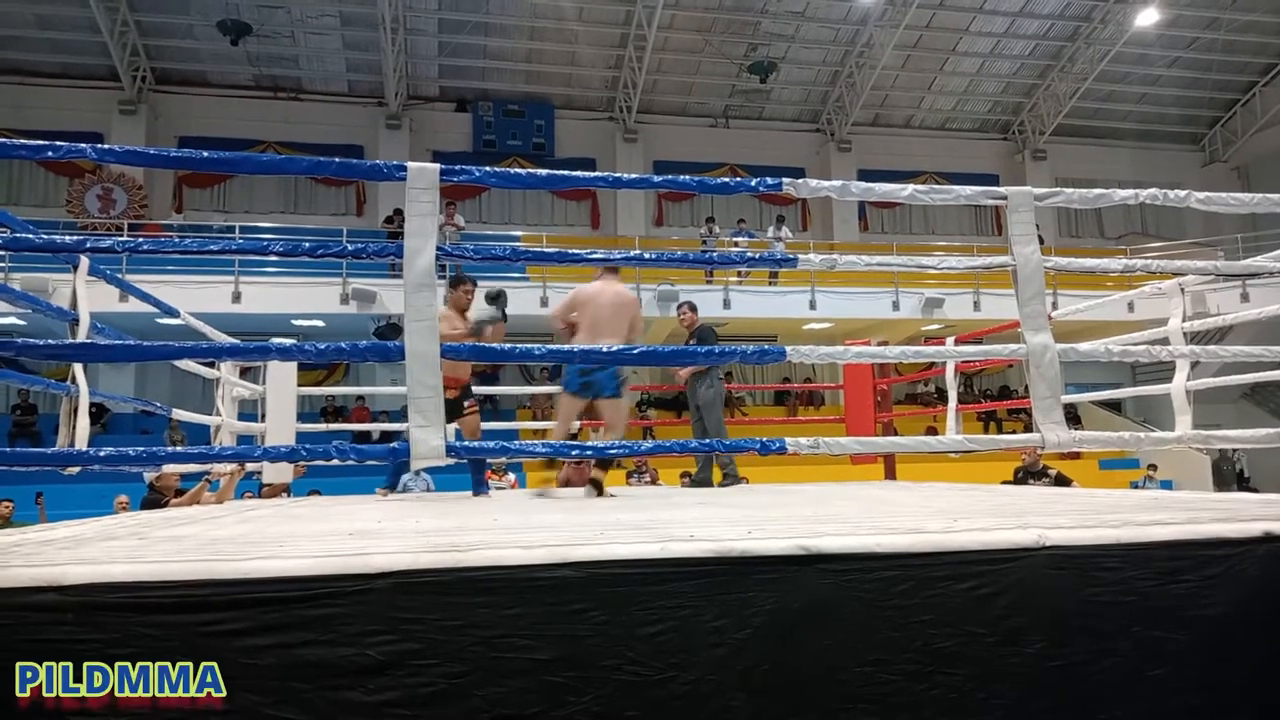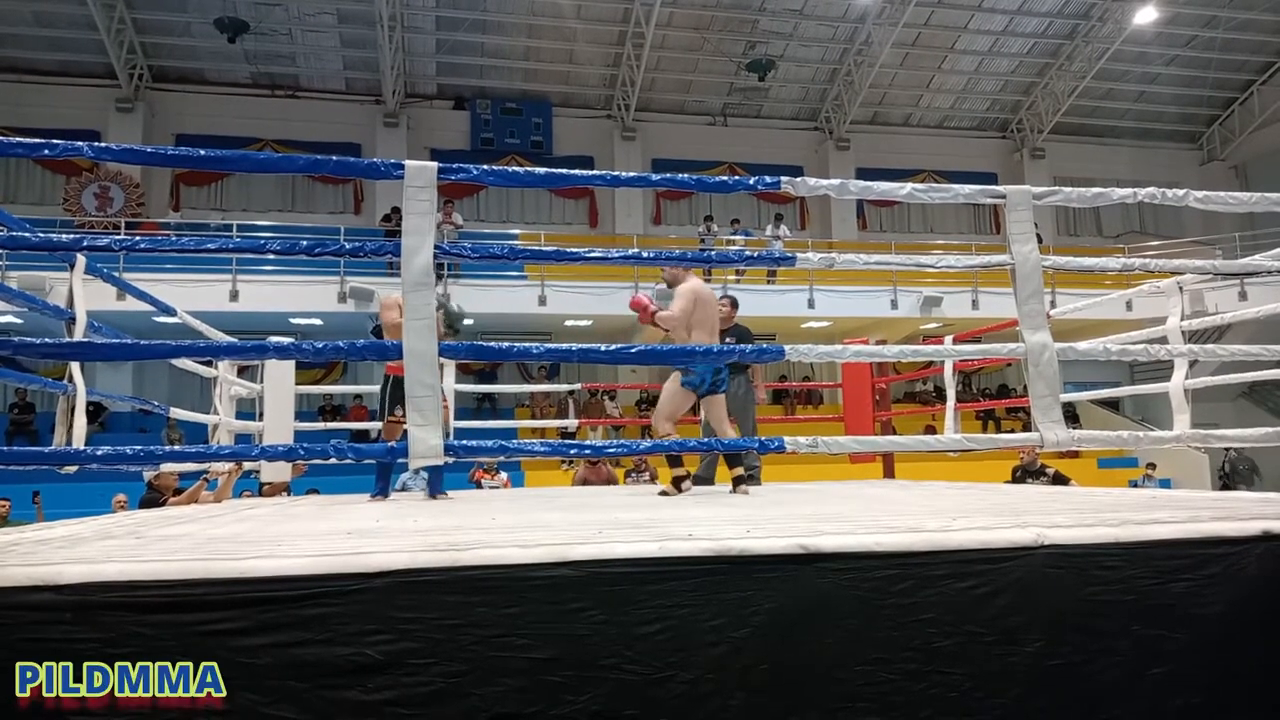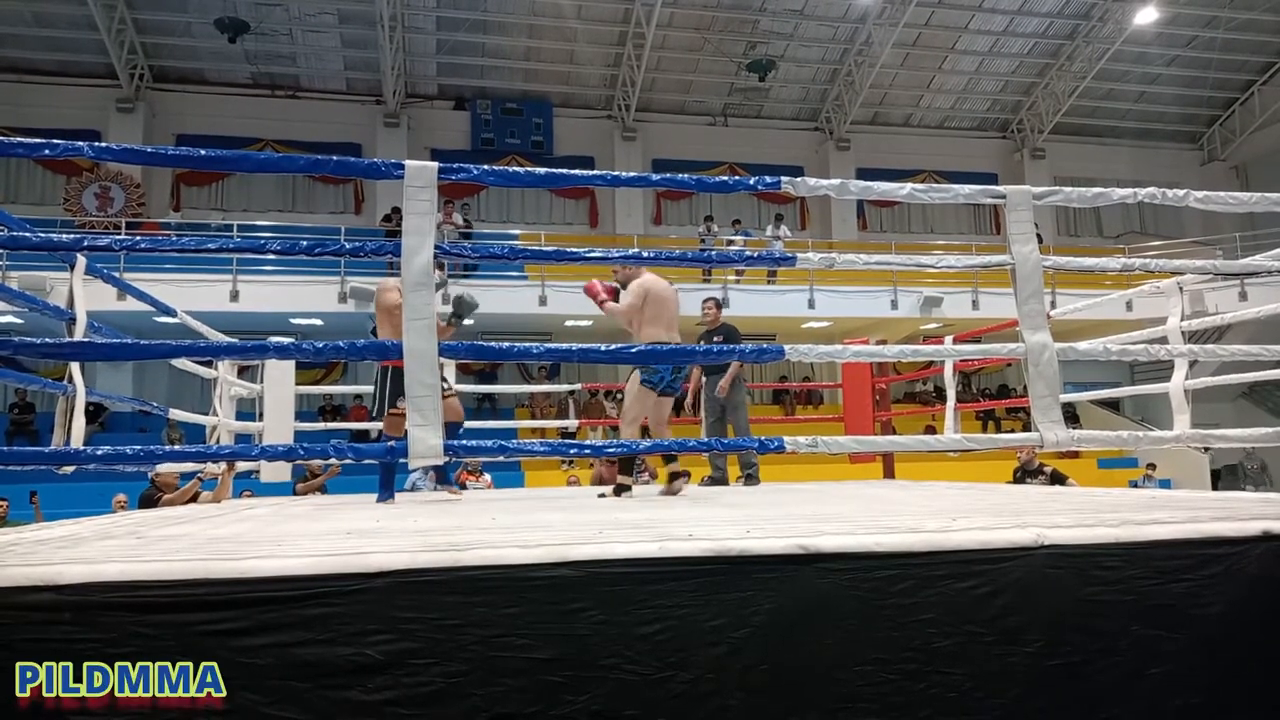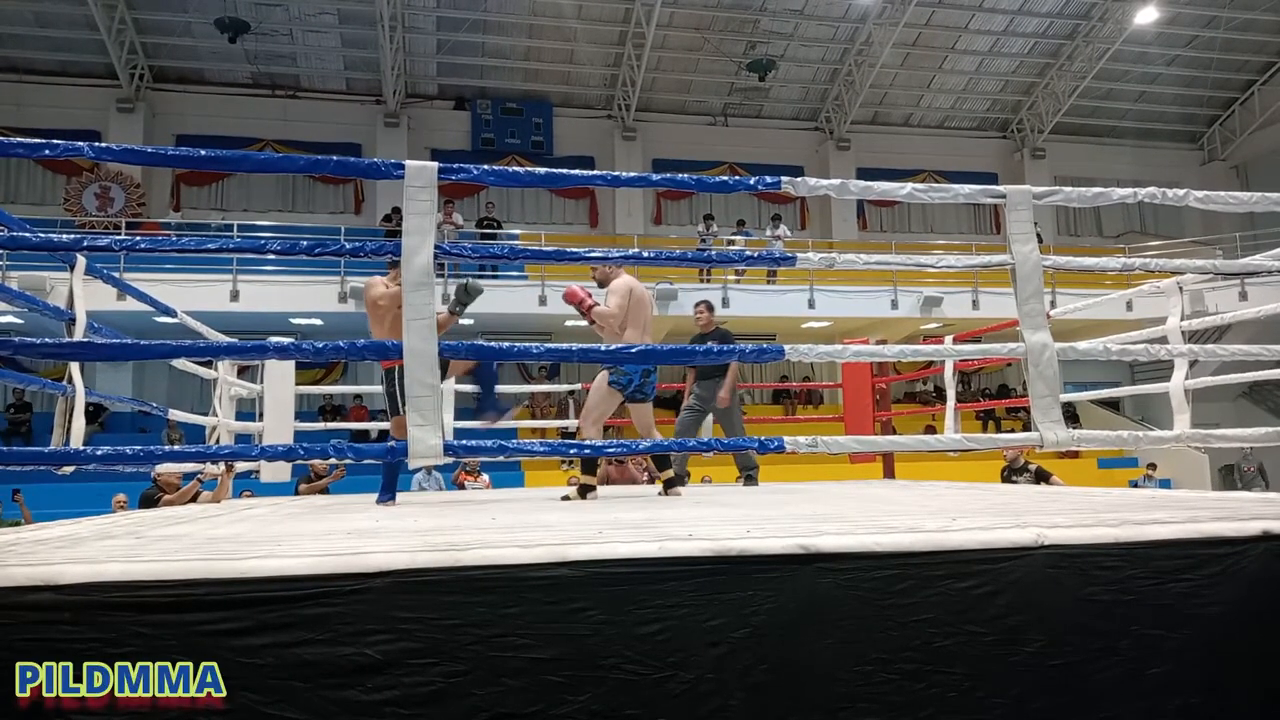
dt=0.7s
person 1, frame 1
left shoulder: (582, 291)
right shoulder: (630, 298)
left elbow: (556, 320)
right elbow: (633, 337)
left hip: (579, 361)
right hip: (608, 365)
left knee: (562, 425)
right knee: (614, 428)
right ankle: (596, 481)
person 1, frame 2
left shoulder: (687, 288)
right shoulder: (704, 290)
left elbow: (675, 320)
left wrist: (651, 310)
right wrist: (657, 319)
left hip: (695, 362)
right hip: (714, 362)
left knee: (662, 420)
right knee: (722, 424)
left ankle: (680, 478)
right ankle: (740, 480)
person 1, frame 3
left shoulder: (640, 284)
right shoulder: (666, 286)
left elbow: (621, 314)
left wrist: (600, 297)
right wrist: (613, 301)
left knee: (629, 422)
right knee: (658, 424)
left ankle: (623, 486)
right ankle: (675, 477)
person 1, frame 4
left shoulder: (620, 285)
right shoulder: (639, 289)
left elbow: (612, 319)
left wrist: (585, 302)
right wrist: (589, 314)
left hip: (625, 361)
right hip: (644, 363)
left knee: (590, 421)
right knee: (647, 428)
left ankle: (587, 487)
right ankle: (671, 483)
person 2, frame 1
left shoulder: (474, 318)
right shoulder: (441, 314)
left elbow: (494, 343)
right elbow: (443, 337)
left wrist: (500, 316)
right wrist: (470, 332)
left hip: (462, 386)
left knee: (473, 433)
left ankle: (480, 487)
person 2, frame 2
left shoulder: (434, 310)
right shoulder: (392, 303)
right elbow: (392, 328)
left wrist: (452, 328)
right hip: (398, 376)
right knee: (390, 434)
left ankle: (435, 487)
right ankle: (381, 489)
person 2, frame 3
right shoulder: (389, 287)
left elbow: (438, 334)
right elbow: (395, 309)
left wrist: (456, 318)
right hip: (395, 368)
left knee: (455, 415)
right knee: (394, 429)
left ankle: (441, 471)
right ankle: (385, 492)
person 2, frame 4
right shoulder: (378, 285)
left elbow: (439, 327)
right elbow: (382, 301)
left wrist: (459, 305)
right hip: (397, 366)
right knee: (402, 429)
left ankle: (490, 410)
right ankle: (386, 493)
person 3, frame 1
left shoulder: (706, 332)
right shoulder: (689, 339)
left wrist: (688, 370)
right wrist: (681, 371)
left hip: (708, 382)
right hip: (694, 385)
left knee: (715, 429)
right knee: (699, 432)
left ankle: (730, 472)
right ankle: (703, 476)
person 3, frame 2
left shoulder: (742, 332)
left elbow: (755, 361)
left wrist: (760, 388)
left hip: (739, 383)
left knee: (747, 430)
right knee: (709, 429)
left ankle: (752, 473)
right ankle: (705, 473)
person 3, frame 3
left shoulder: (729, 331)
right shoulder: (702, 338)
left elbow: (738, 358)
right elbow: (698, 368)
left wrist: (726, 379)
right wrist: (690, 394)
left hip: (731, 384)
right hip: (710, 386)
left knee: (741, 429)
right knee: (713, 433)
left ankle: (751, 473)
right ankle: (718, 475)
person 3, frame 4
left shoulder: (723, 335)
right shoulder: (694, 341)
left elbow: (733, 363)
left wrist: (726, 389)
right wrist: (686, 395)
left hip: (720, 388)
right hip: (700, 389)
left knee: (735, 432)
right knee: (682, 427)
left ankle: (750, 473)
right ankle: (677, 473)
